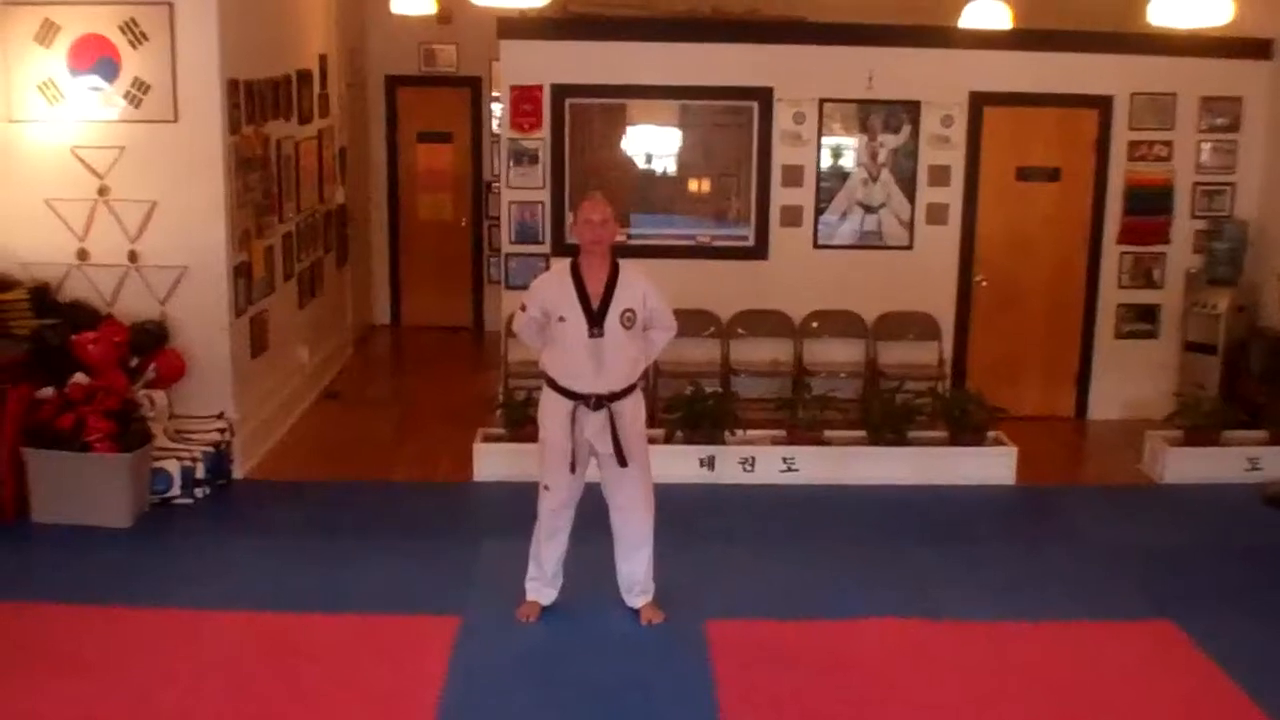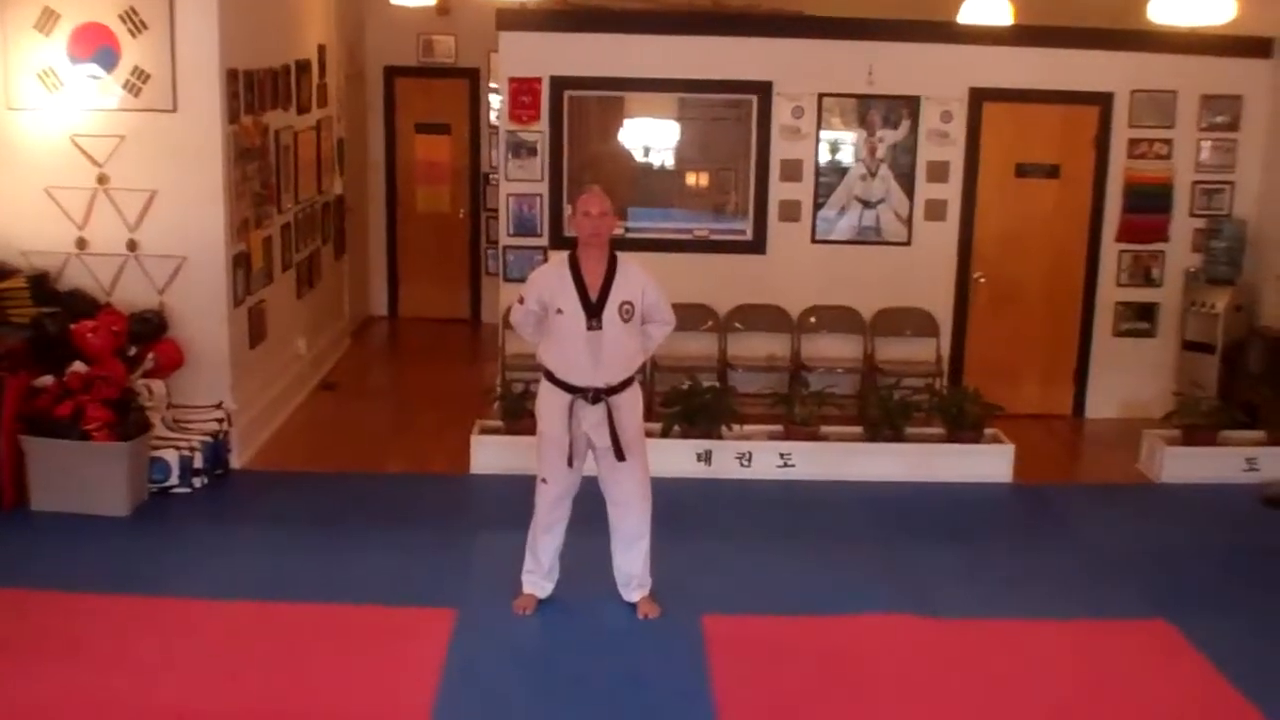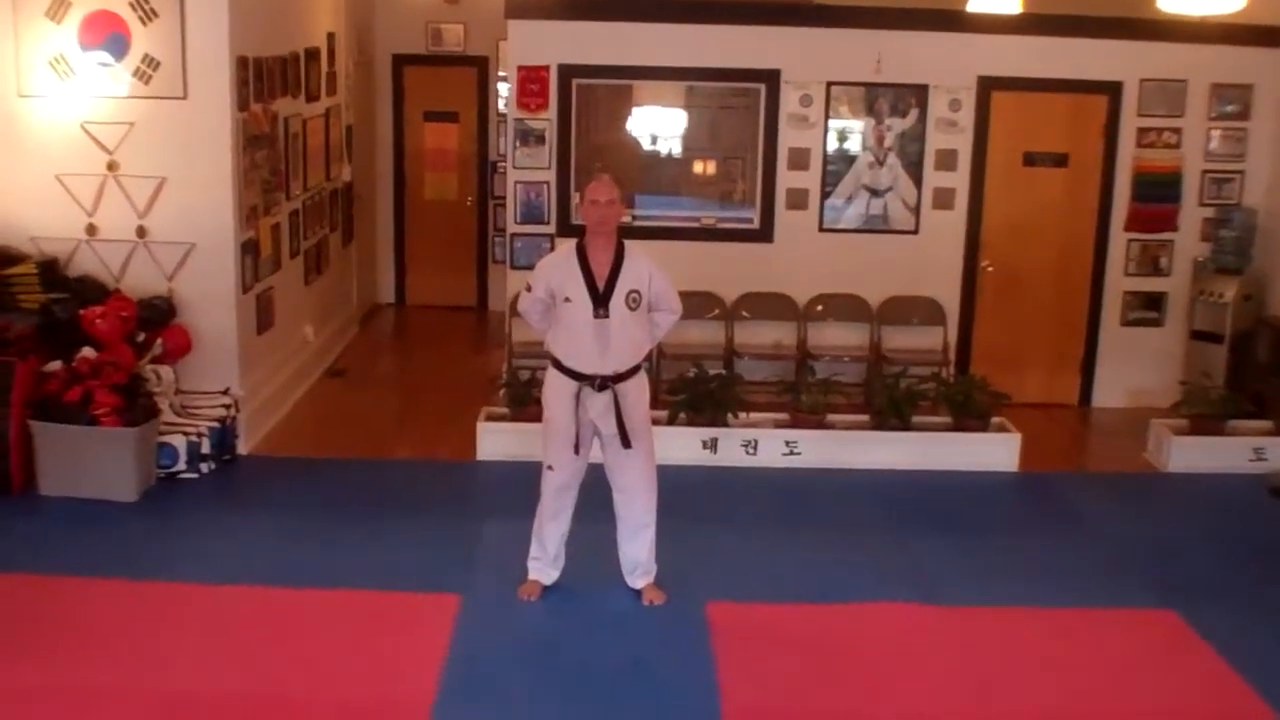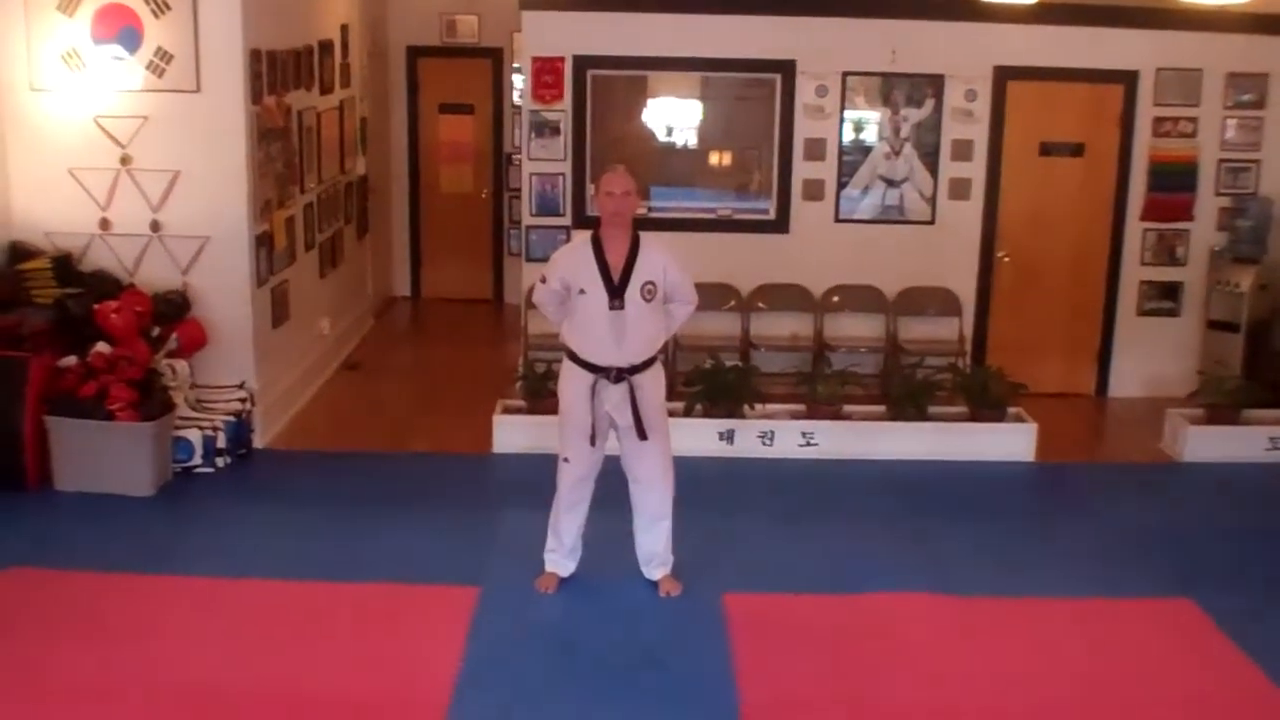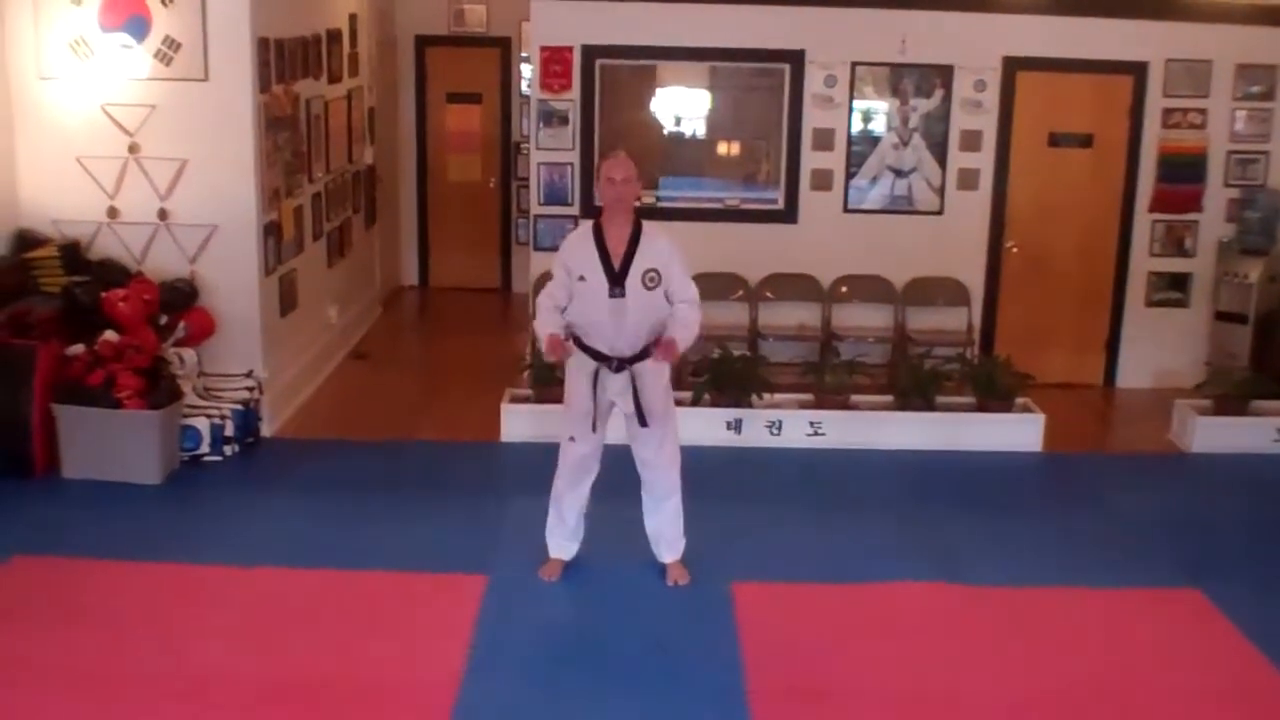
dt=1s
person 1, frame 1
left shoulder: (637, 286)
right shoulder: (549, 286)
left elbow: (664, 327)
right elbow: (525, 327)
left wrist: (635, 361)
right wrist: (559, 358)
left hip: (621, 409)
right hip: (564, 408)
left knee: (634, 504)
right knee: (555, 503)
left ankle: (640, 594)
right ankle: (539, 591)
person 1, frame 2
left shoulder: (636, 279)
right shoulder: (547, 278)
left elbow: (662, 321)
right elbow: (522, 320)
left wrist: (632, 355)
right wrist: (556, 351)
left hip: (618, 402)
right hip: (561, 401)
left knee: (631, 497)
right knee: (552, 495)
left ankle: (637, 589)
right ankle: (536, 584)
person 1, frame 3
left shoulder: (643, 268)
right shoulder: (555, 266)
left elbow: (670, 310)
right elbow: (530, 308)
left wrist: (639, 343)
right wrist: (564, 339)
left hip: (625, 390)
right hip: (568, 389)
left knee: (637, 485)
right knee: (558, 482)
left ankle: (642, 576)
right ankle: (541, 570)
person 1, frame 4
left shoulder: (658, 258)
right shoulder: (570, 258)
left elbow: (685, 301)
right elbow: (545, 299)
left wrist: (652, 335)
right wrist: (580, 332)
left hip: (640, 381)
right hip: (584, 380)
left knee: (653, 476)
right knee: (574, 474)
left ankle: (658, 566)
right ankle: (558, 562)
person 1, frame 5
left shoulder: (660, 245)
right shoulder: (575, 245)
left elbow: (688, 302)
right elbow: (550, 300)
left wrist: (676, 338)
right wrist: (550, 335)
left hip: (646, 368)
right hip: (589, 367)
left knee: (660, 462)
right knee: (576, 459)
left ankle: (670, 553)
right ankle: (561, 549)
